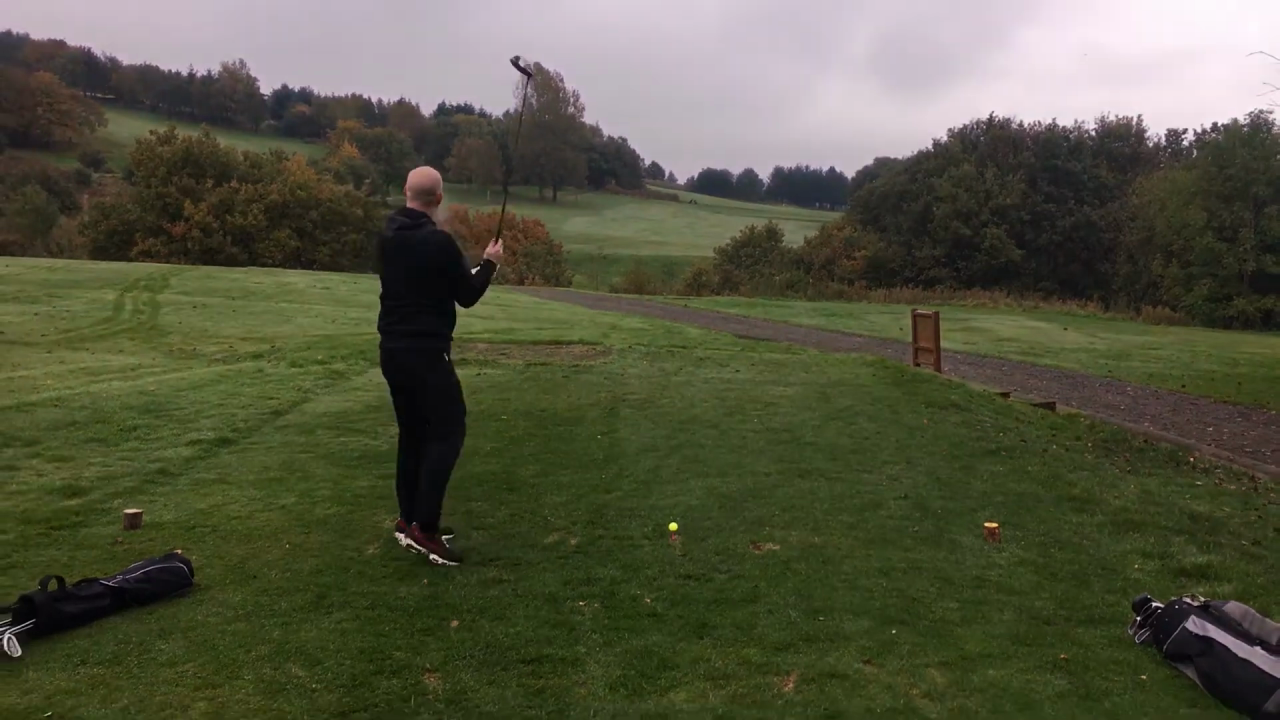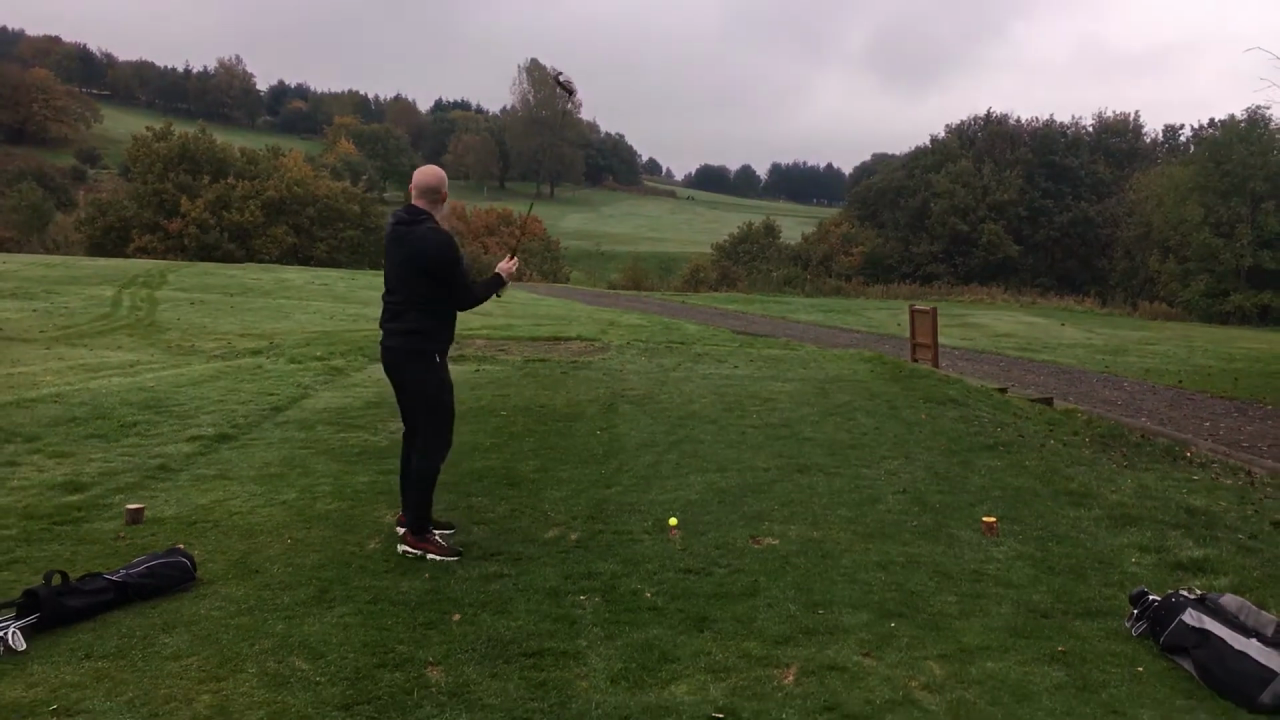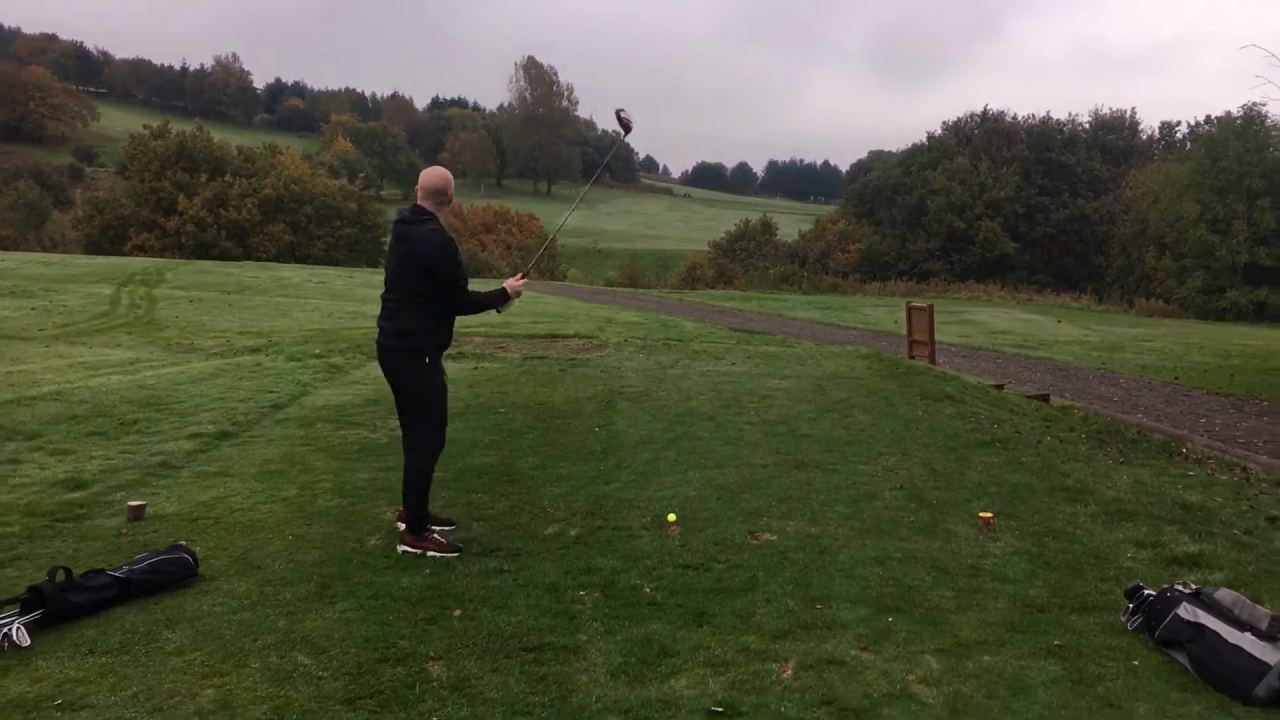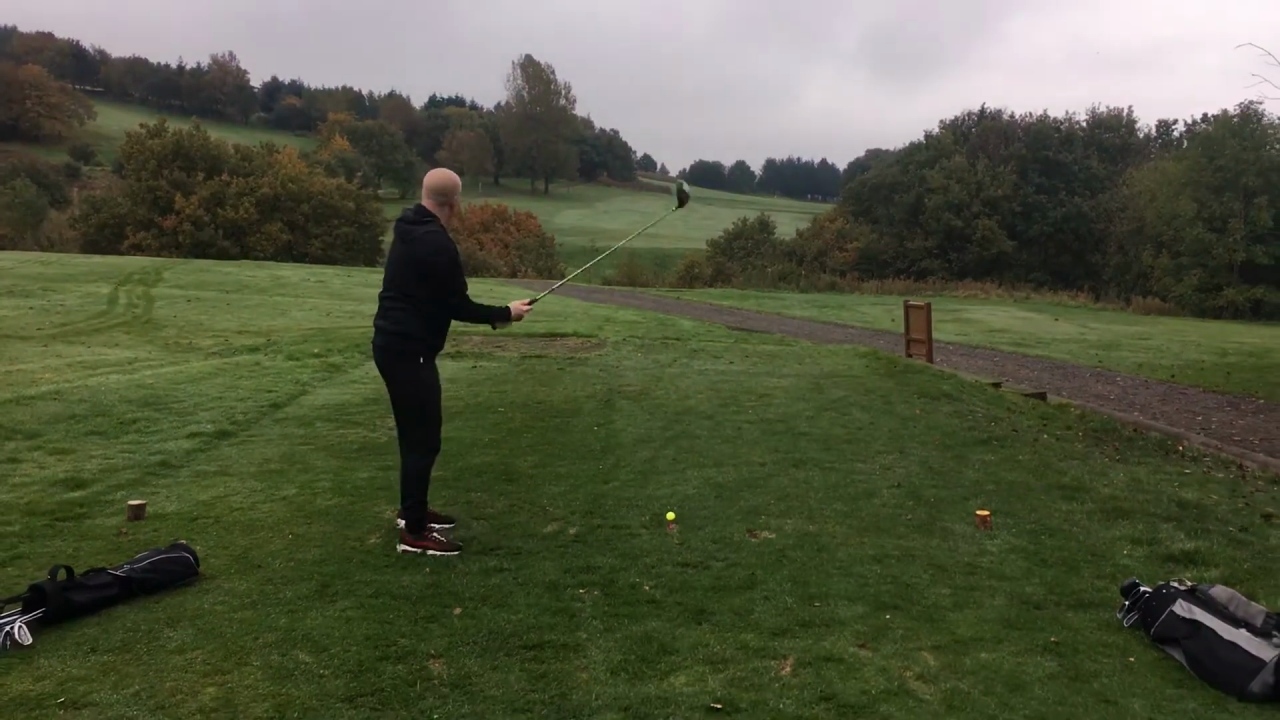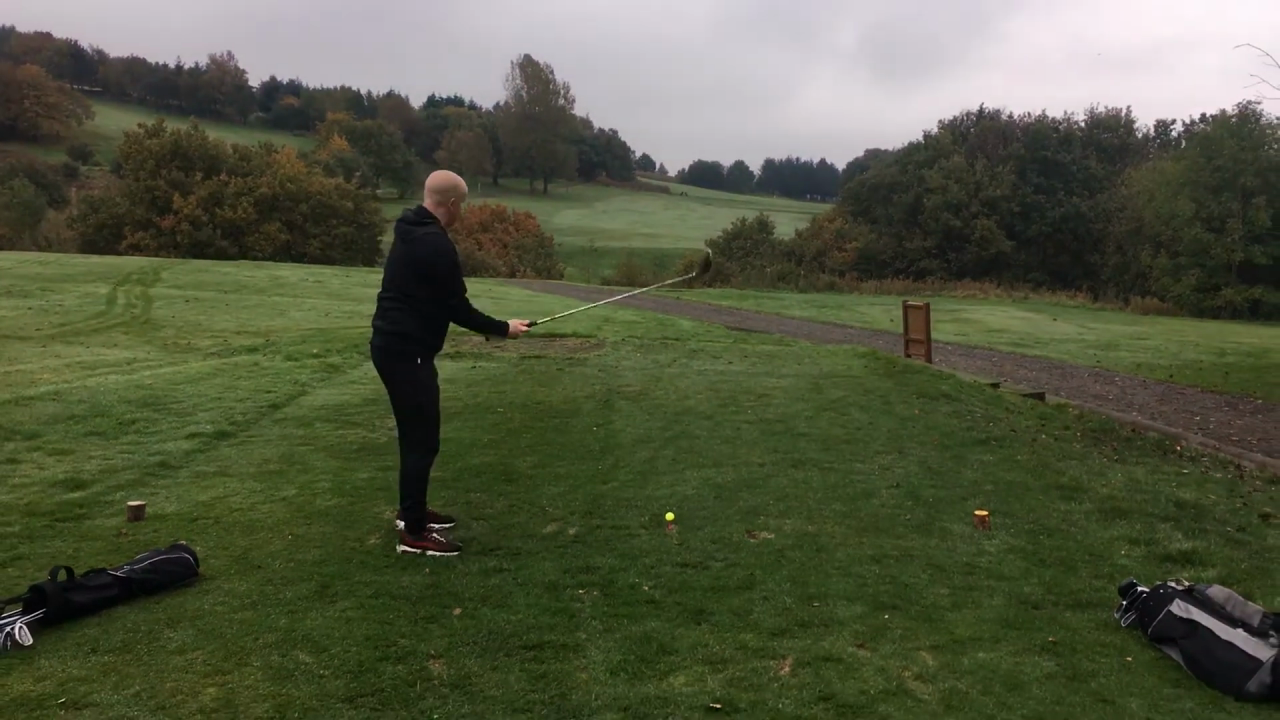
dt=0.1s
person 1, frame 1
left shoulder: (388, 237)
right shoulder: (437, 241)
right elbow: (467, 294)
left wrist: (477, 270)
right wrist: (489, 263)
left hip: (393, 349)
right hip: (426, 353)
left knee: (412, 436)
right knee: (446, 434)
left ankle: (409, 519)
right ankle: (424, 528)
person 1, frame 2
left shoulder: (397, 233)
right shoulder: (436, 240)
right elbow: (463, 298)
left wrist: (488, 278)
right wrist: (500, 277)
left hip: (395, 346)
right hip: (423, 351)
left knee: (417, 432)
right knee: (435, 438)
left ankle: (410, 514)
right ankle: (416, 533)
person 1, frame 3
left shoulder: (406, 232)
right shoulder: (436, 242)
right elbow: (459, 302)
left wrist: (492, 295)
right wrist: (504, 294)
left hip: (397, 344)
right hip: (416, 351)
left knee: (418, 432)
right knee: (426, 438)
left ankle: (413, 511)
right ankle: (414, 533)
person 1, frame 4
left shoulder: (409, 232)
right shoulder: (436, 243)
right elbow: (457, 306)
left wrist: (494, 315)
right wrist: (505, 312)
left hip: (394, 343)
right hip: (410, 350)
left knee: (416, 432)
right knee: (422, 438)
left ankle: (412, 509)
right ankle: (413, 532)
person 1, frame 5
left shoulder: (411, 234)
right shoulder: (435, 245)
right elbow: (456, 308)
left wrist: (491, 328)
right wrist: (504, 329)
left hip: (394, 344)
right hip: (407, 352)
left knee: (417, 433)
right knee: (421, 439)
left ankle: (411, 510)
right ankle: (413, 532)
